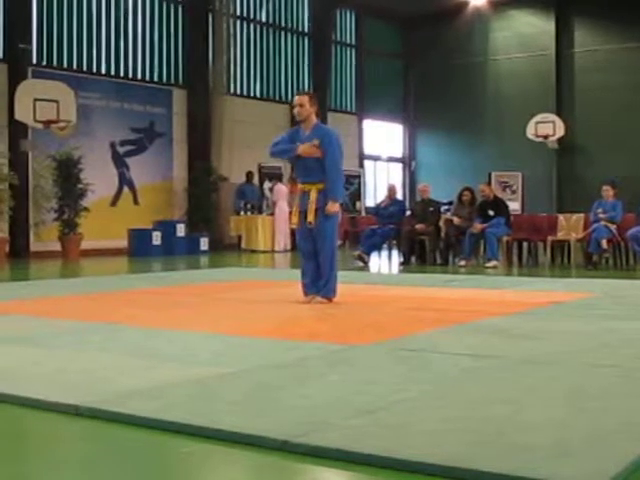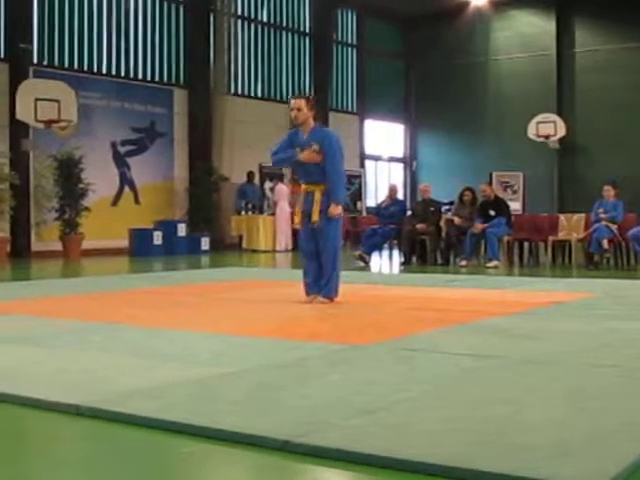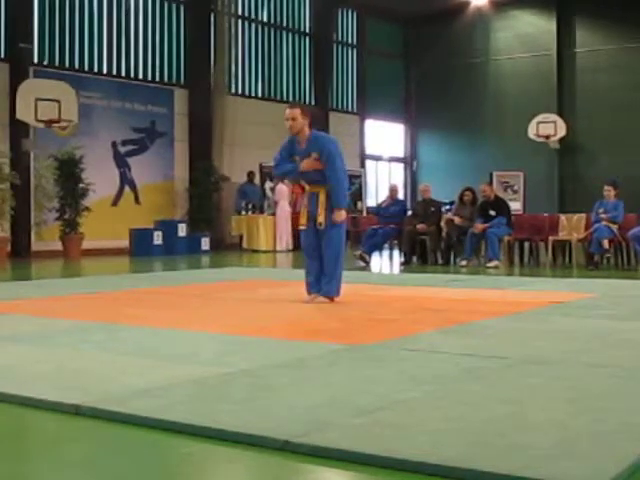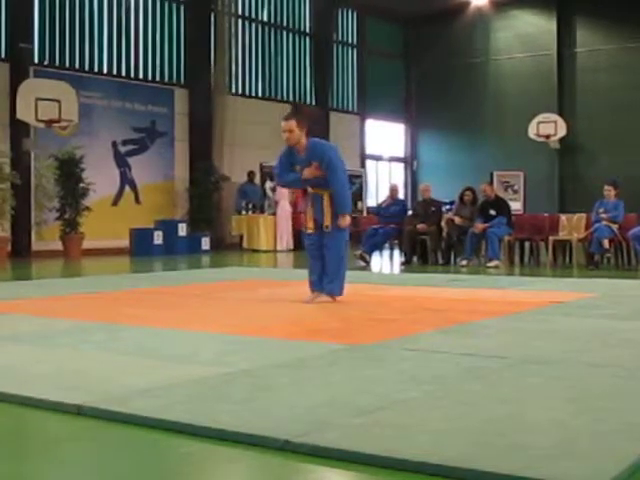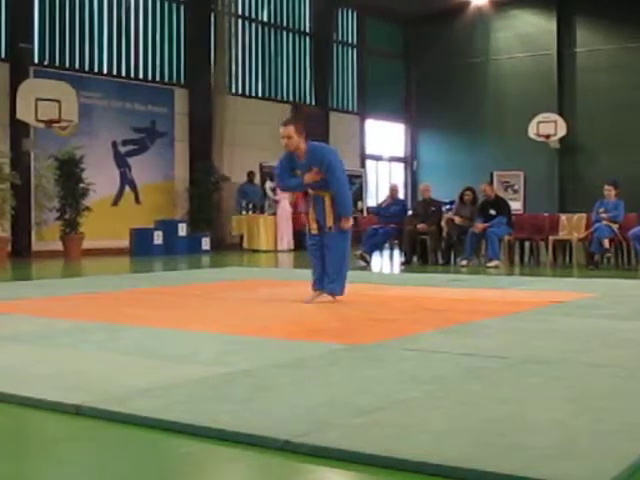
dt=0.1s
person 1, frame 1
left shoulder: (327, 135)
right shoulder: (293, 134)
left elbow: (334, 169)
right elbow: (274, 150)
left wrist: (335, 199)
right wrist: (297, 150)
left hip: (323, 196)
right hip: (303, 196)
left knee: (325, 246)
right knee: (305, 246)
left ankle: (326, 292)
right ankle: (311, 290)
person 1, frame 2
left shoulder: (327, 136)
right shoulder: (292, 136)
left elbow: (336, 170)
right elbow: (276, 158)
left wrist: (337, 202)
right wrist: (298, 157)
left hip: (328, 197)
right hip: (307, 197)
left knee: (328, 245)
right knee: (307, 245)
left ankle: (327, 291)
right ankle: (313, 289)
person 1, frame 3
left shoulder: (325, 143)
right shoulder: (290, 144)
left elbow: (337, 176)
right elbow: (278, 170)
left wrist: (340, 207)
right wrist: (300, 167)
left hip: (330, 197)
right hip: (311, 196)
left knee: (332, 245)
right knee: (309, 245)
left ankle: (328, 291)
right ankle: (314, 288)
person 1, frame 4
left shoulder: (324, 150)
right shoulder: (288, 153)
left elbow: (339, 183)
right elbow: (280, 178)
left wrist: (344, 213)
right wrist: (303, 175)
left hip: (335, 200)
right hip: (314, 199)
left knee: (334, 244)
right knee: (312, 244)
left ankle: (330, 289)
right ankle: (317, 287)
person 1, frame 5
left shoulder: (324, 154)
right shoulder: (288, 158)
left elbow: (340, 186)
right elbow: (282, 182)
left wrist: (346, 215)
right wrist: (304, 180)
left hip: (335, 200)
right hip: (316, 200)
left knee: (336, 244)
right knee: (315, 244)
left ankle: (331, 289)
right ankle: (319, 287)
